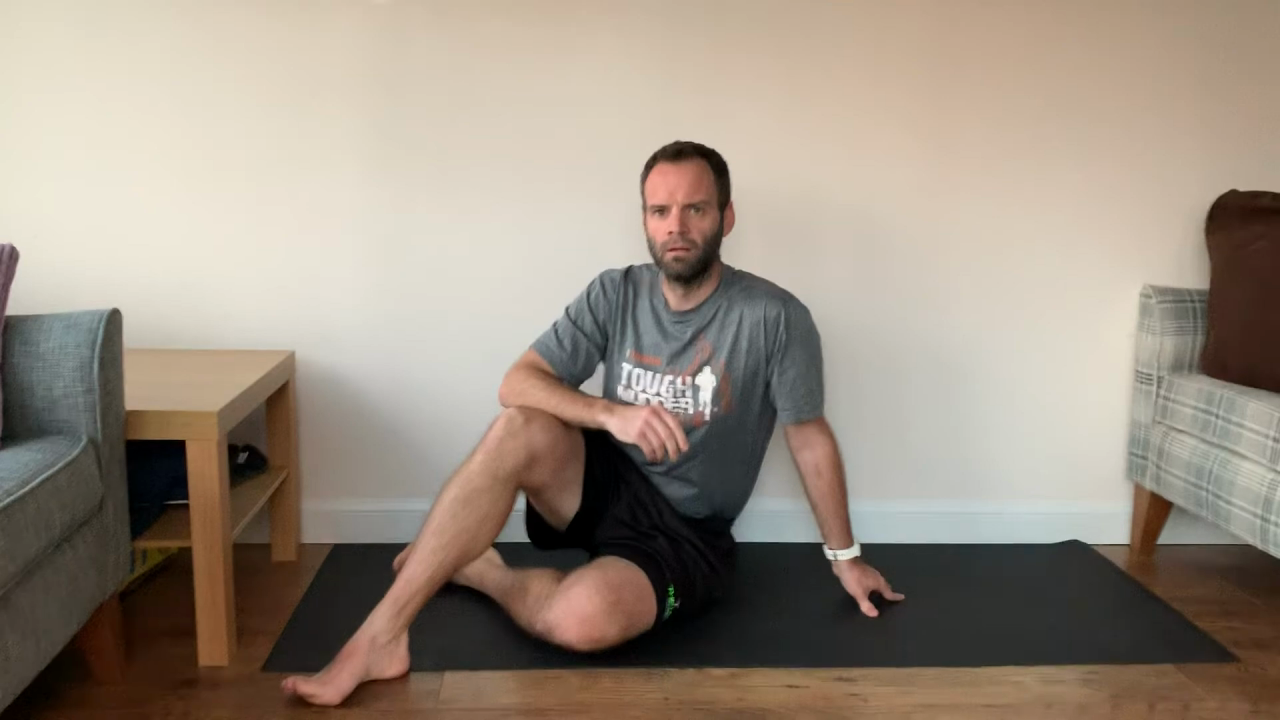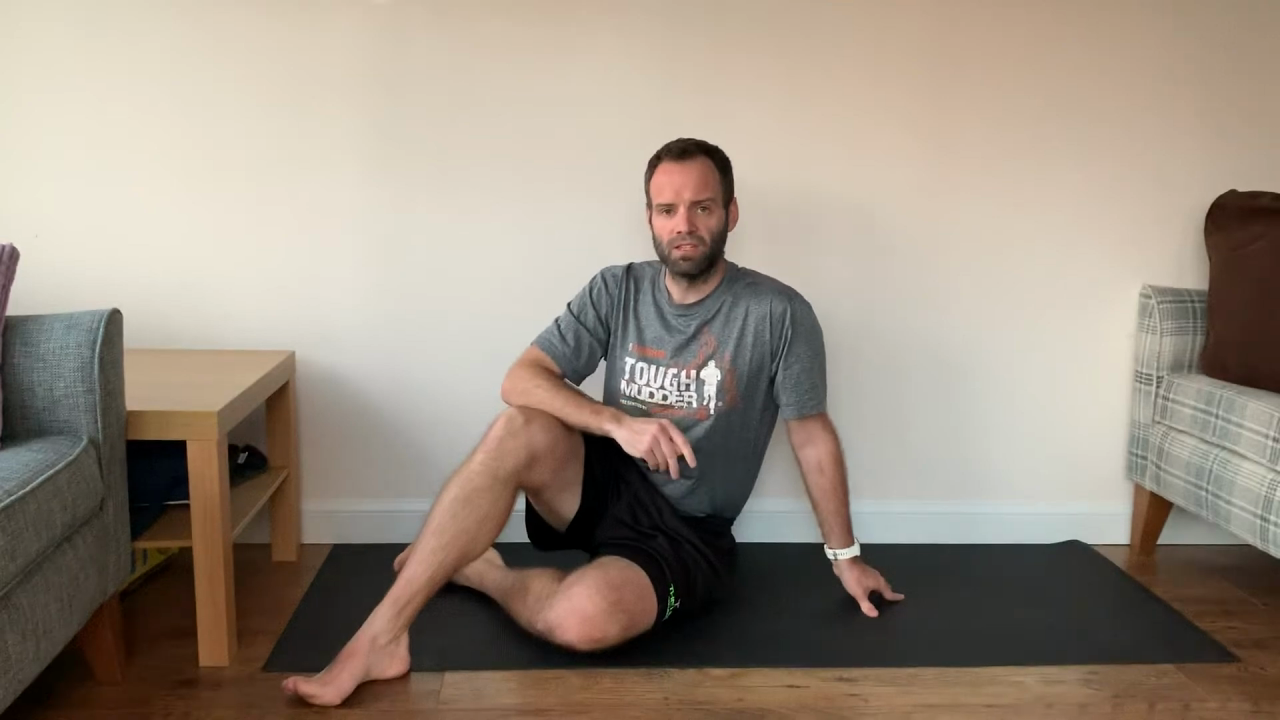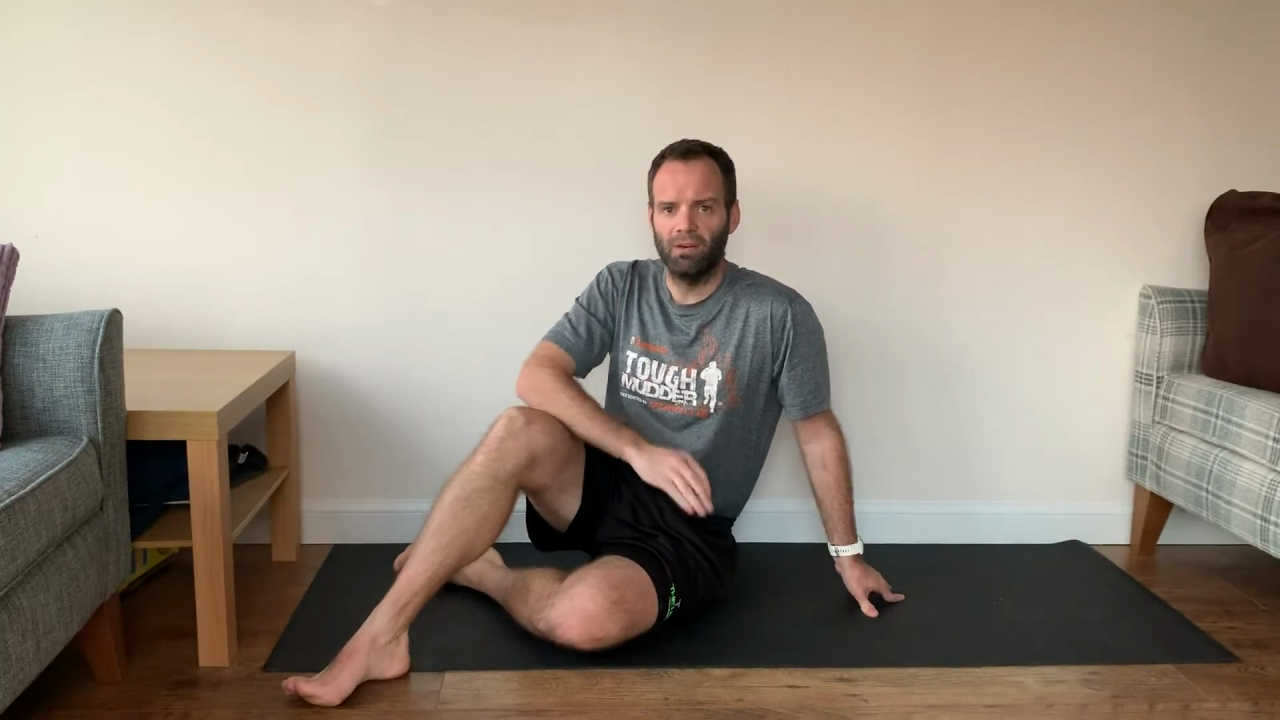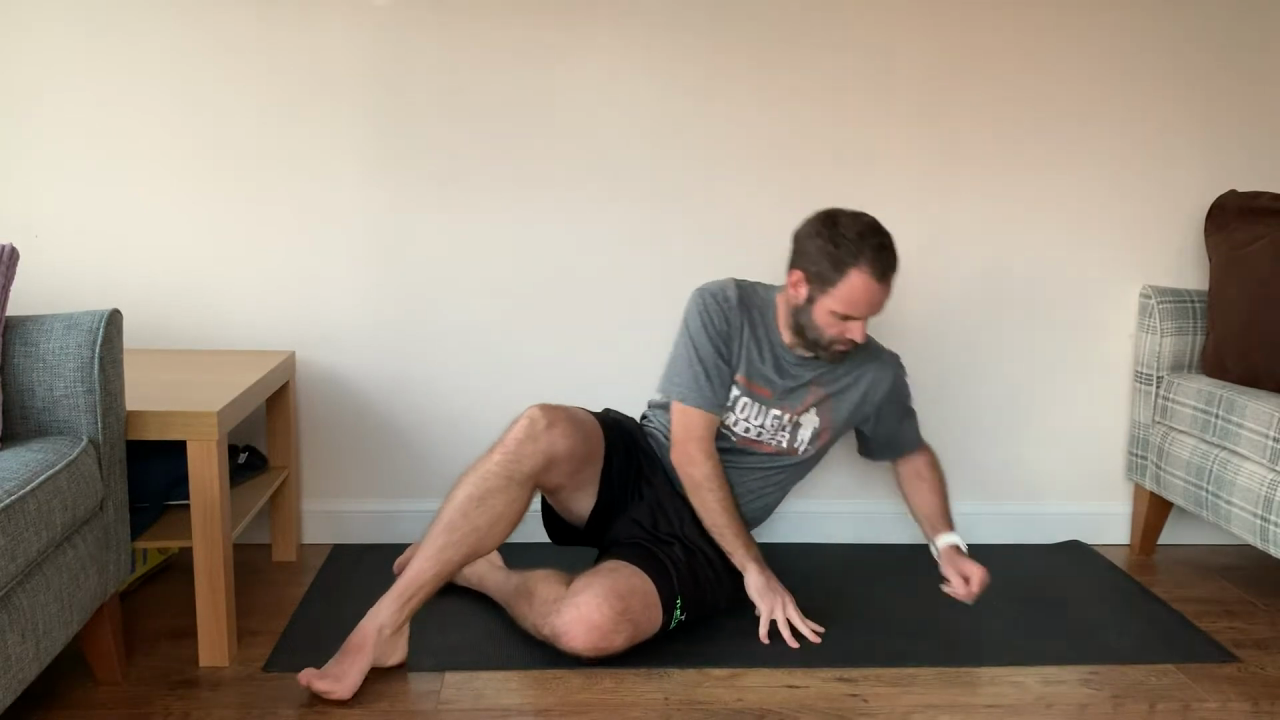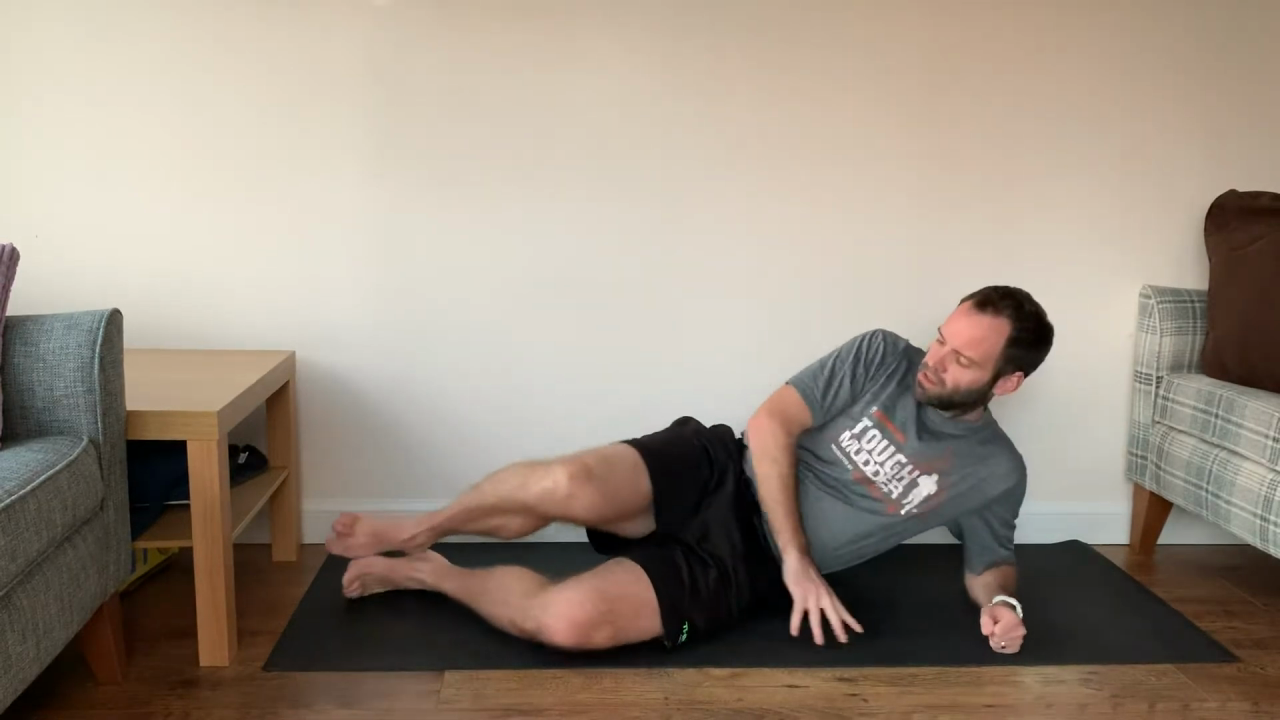
dt=0.7s
person 1, frame 1
left shoulder: (774, 318)
right shoulder: (613, 295)
left elbow: (810, 438)
right elbow: (518, 383)
left wrist: (845, 556)
right wrist: (610, 414)
left hip: (684, 532)
right hip: (605, 484)
left knee: (580, 620)
right knee: (519, 429)
left ankle: (476, 568)
right ankle: (381, 634)
person 1, frame 2
left shoulder: (778, 315)
right shoulder: (615, 290)
left elbow: (812, 434)
right elbow: (521, 380)
left wrist: (845, 556)
right wrist: (618, 421)
left hip: (685, 531)
right hip: (605, 483)
left knee: (581, 621)
right knee: (518, 430)
left ankle: (477, 569)
right ankle: (381, 637)
person 1, frame 3
left shoulder: (779, 314)
right shoulder: (619, 287)
left elbow: (818, 432)
right elbow: (537, 377)
left wrist: (847, 554)
right wrist: (637, 449)
left hip: (686, 534)
right hip: (607, 484)
left knee: (582, 619)
right knee: (519, 431)
left ankle: (478, 571)
right ankle: (381, 636)
person 1, frame 4
left shoulder: (875, 378)
right shoulder: (721, 307)
left elbow: (912, 453)
right elbow: (690, 447)
left wrist: (948, 543)
right wrist: (755, 570)
left hip: (694, 540)
right hip: (636, 466)
left knee: (586, 627)
right knee: (543, 429)
left ankle: (481, 572)
right ankle: (385, 622)
person 1, frame 5
left shoulder: (996, 472)
right shoulder: (882, 356)
left elbow: (991, 563)
right elbow: (771, 424)
left wrist: (1002, 603)
right wrist: (797, 560)
left hip: (735, 564)
right hip: (717, 473)
left knee: (567, 620)
right knee: (572, 487)
left ankle: (428, 576)
right ankle: (420, 530)
